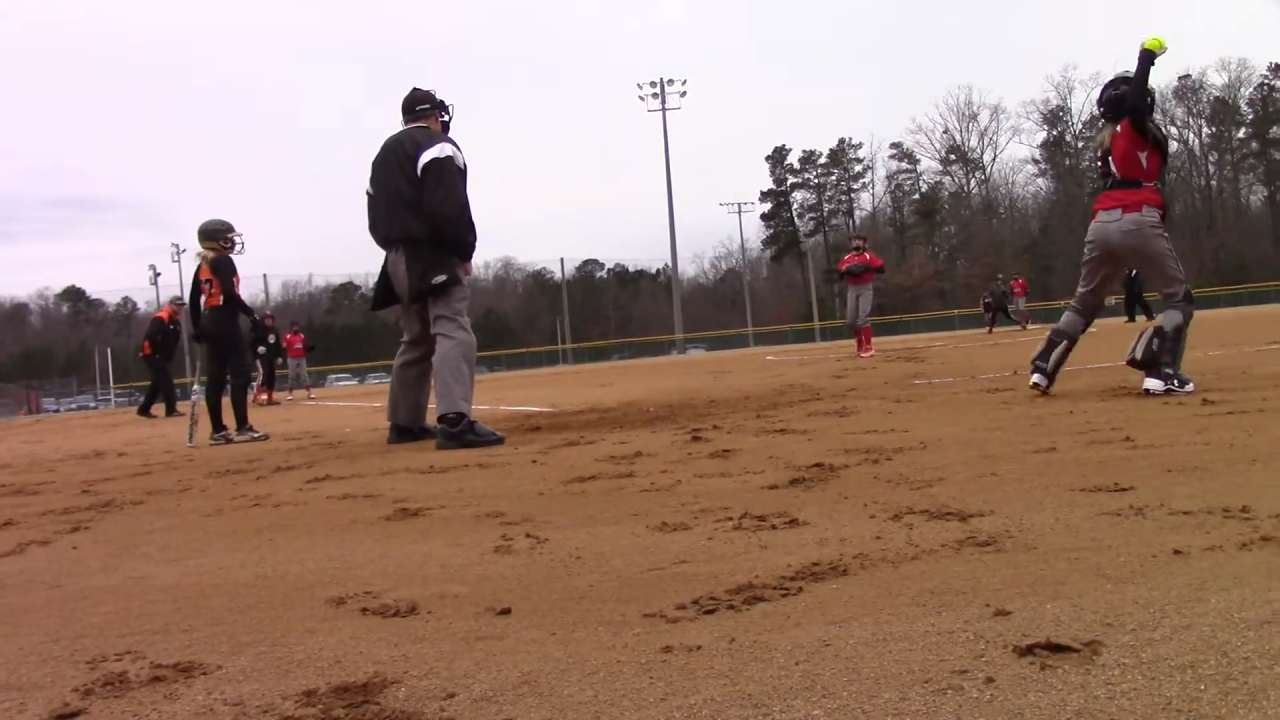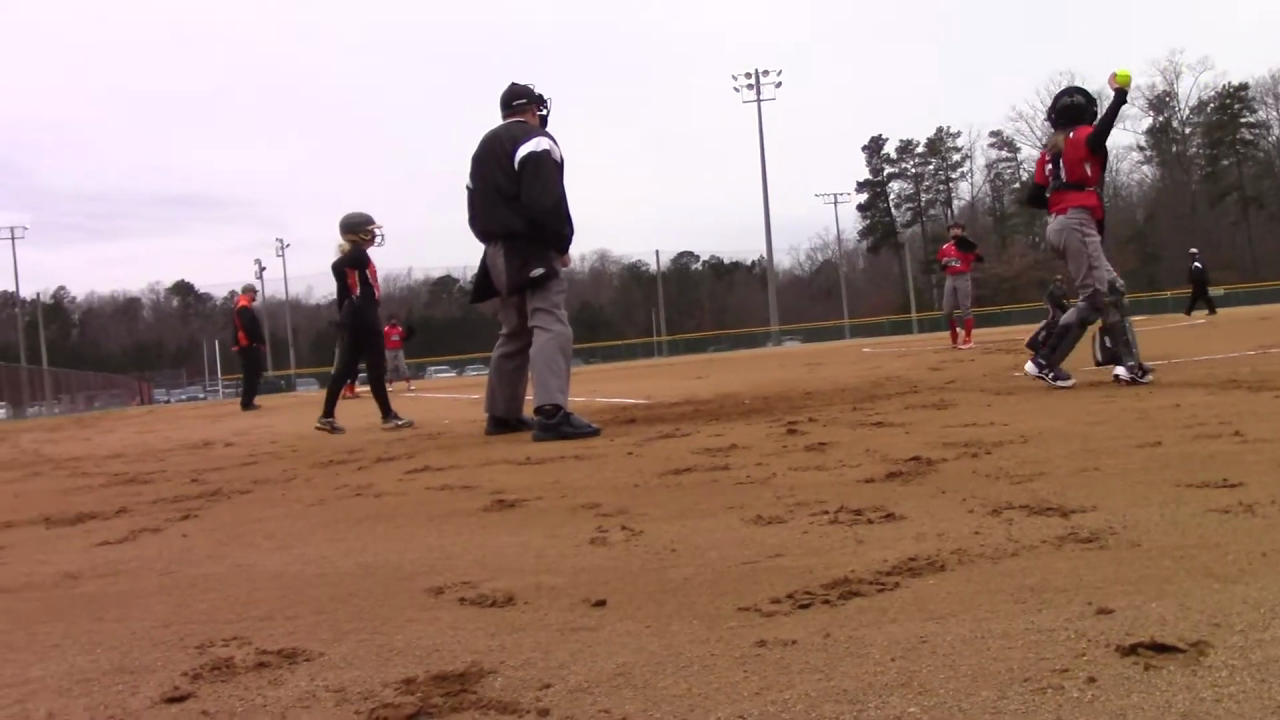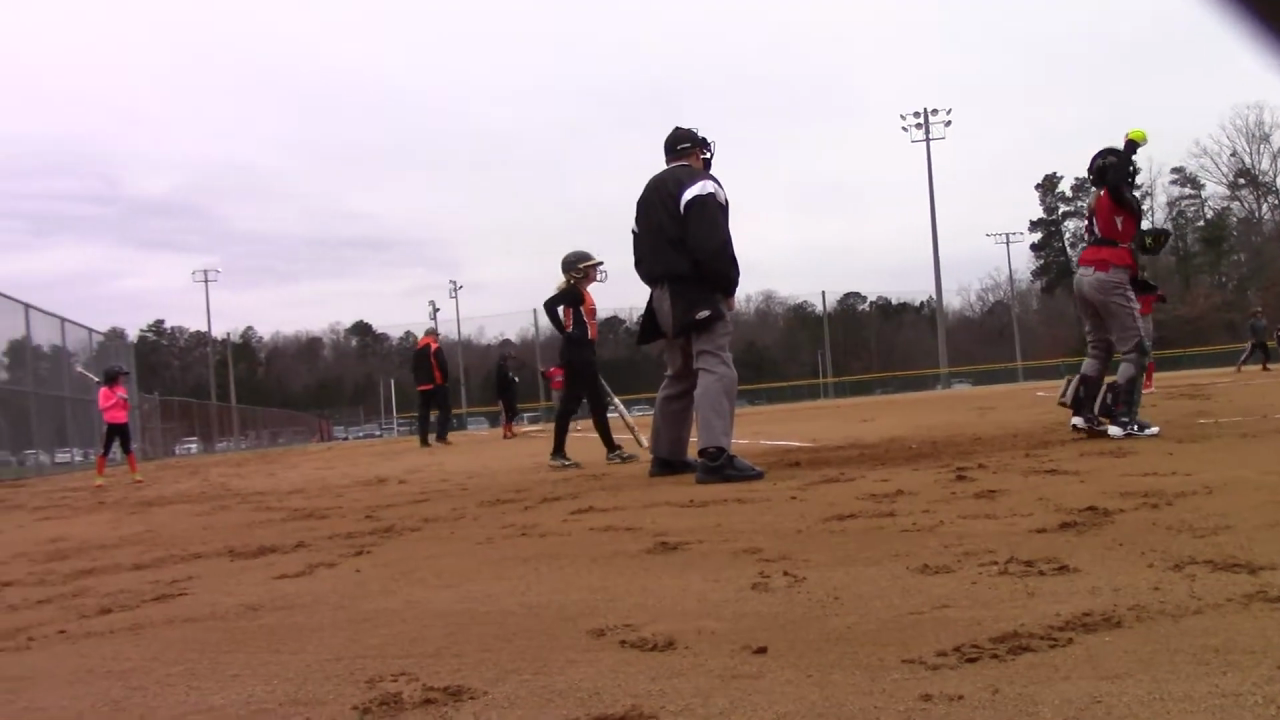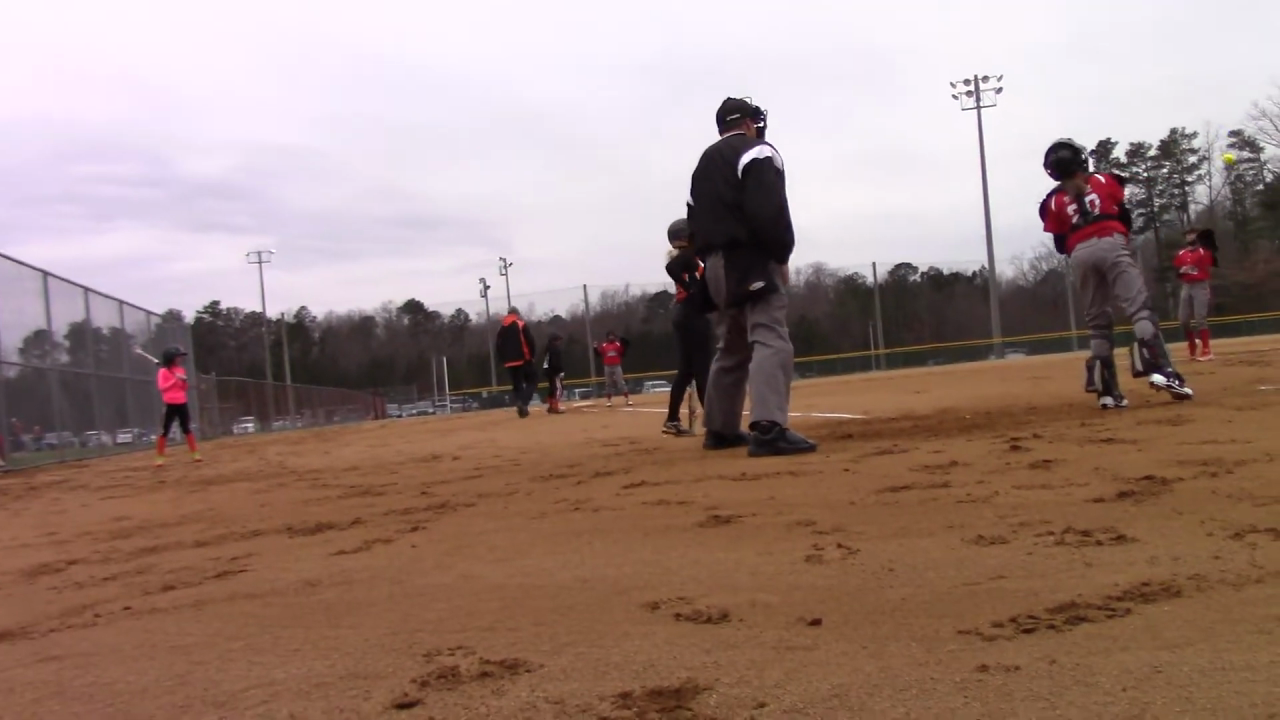
dt=1s
person 1, frame 1
left shoulder: (384, 154)
right shoulder: (439, 147)
left elbow: (376, 214)
right elbow: (449, 209)
left wrist: (395, 248)
right wrist: (465, 252)
left hip: (398, 259)
right hip: (433, 256)
left knee: (416, 339)
right knee: (453, 333)
left ankle: (404, 422)
right ankle: (455, 422)
person 1, frame 2
left shoulder: (484, 149)
right shoulder: (536, 141)
left elbow: (476, 208)
right elbow: (546, 202)
left wrist: (495, 241)
right wrist: (562, 243)
left hip: (498, 252)
right hip: (530, 249)
left knee: (514, 332)
right knee: (550, 326)
left ankle: (502, 413)
right ankle: (551, 414)
person 1, frame 3
left shoulder: (648, 193)
right shoulder: (701, 185)
left elbow: (641, 252)
right elbow: (712, 245)
left wrist: (661, 285)
right wrist: (728, 287)
left hip: (664, 296)
right hip: (697, 292)
left knee: (679, 374)
right knee: (715, 368)
left ankle: (667, 455)
right ankle: (715, 457)
person 1, frame 4
left shoulder: (704, 163)
right shoulder: (757, 151)
left elbow: (695, 223)
right elbow: (769, 211)
left wrist: (712, 257)
right wrist: (782, 255)
left hip: (717, 265)
right hip: (751, 261)
left knee: (732, 348)
right knee: (770, 341)
left ankle: (720, 429)
right ankle: (768, 429)
person 2, frame 1
left shoulder: (1108, 139)
right shoulder: (1135, 129)
right elbow: (1136, 99)
right wrist: (1147, 56)
left hip: (1101, 225)
right hip: (1138, 223)
left knee: (1085, 303)
right knee: (1178, 298)
left ankle: (1043, 367)
right ankle: (1161, 371)
person 2, frame 2
left shoulder: (1049, 151)
right shoulder: (1084, 137)
left elbow: (1033, 197)
right elbow: (1099, 136)
right wrist: (1118, 95)
left hip: (1057, 226)
right hip: (1077, 223)
left knee: (1111, 291)
right knee: (1094, 298)
left ankle: (1127, 363)
right ankle: (1043, 360)
person 2, frame 3
left shoulder: (1095, 202)
right shoulder: (1118, 197)
right elbow: (1114, 184)
left wrist: (1140, 241)
right wrist: (1130, 148)
left hip: (1084, 277)
right hip: (1110, 278)
left knee: (1099, 347)
right knee: (1134, 350)
left ankle: (1083, 412)
right ankle: (1122, 420)
person 2, frame 4
left shoulder: (1053, 200)
right shoulder: (1104, 180)
left elbow: (1060, 245)
right elbow: (1126, 217)
left hip: (1081, 255)
right hip: (1112, 246)
left knee: (1098, 322)
right knee: (1140, 310)
left ankle: (1107, 390)
right ankle: (1161, 371)
person 3, frame 1
left shoulder: (202, 266)
right shoulder: (223, 261)
left elbow: (194, 299)
right elbow: (230, 294)
left wrist: (197, 328)
right wrist: (251, 314)
left hip: (208, 322)
right hip: (225, 321)
left knee: (215, 377)
right knee: (240, 374)
left ankle: (218, 431)
right ankle: (242, 428)
person 3, frame 2
left shoulder: (353, 255)
right shoulder: (359, 253)
left elbow: (342, 287)
right elbow: (337, 266)
left wrist: (343, 314)
right wrist: (352, 299)
left hip: (354, 315)
right hip: (363, 313)
left knee: (346, 367)
right knee: (376, 366)
left ankle: (327, 417)
right ankle: (388, 416)
person 3, frame 3
left shoulder: (583, 293)
right shoulder: (574, 291)
right elbow: (549, 305)
right wrist: (564, 332)
left hip: (584, 353)
right hip: (576, 353)
left knee: (598, 402)
right knee: (570, 402)
left ankle: (612, 450)
right ankle: (557, 453)
person 3, frame 4
left shoulder: (685, 258)
right shoulder: (687, 256)
right elbow: (671, 268)
right wrist: (691, 291)
left hip: (685, 315)
right hip: (693, 315)
left knee: (686, 370)
right knee: (703, 369)
left ankle: (672, 420)
